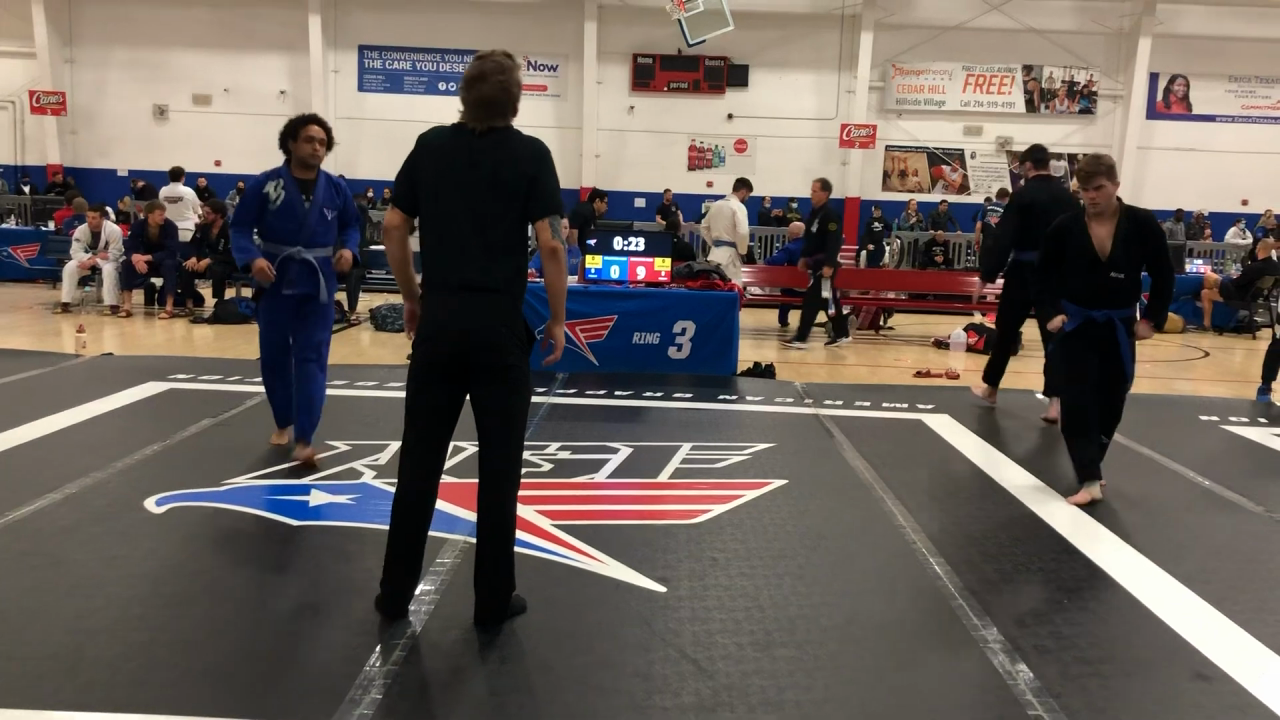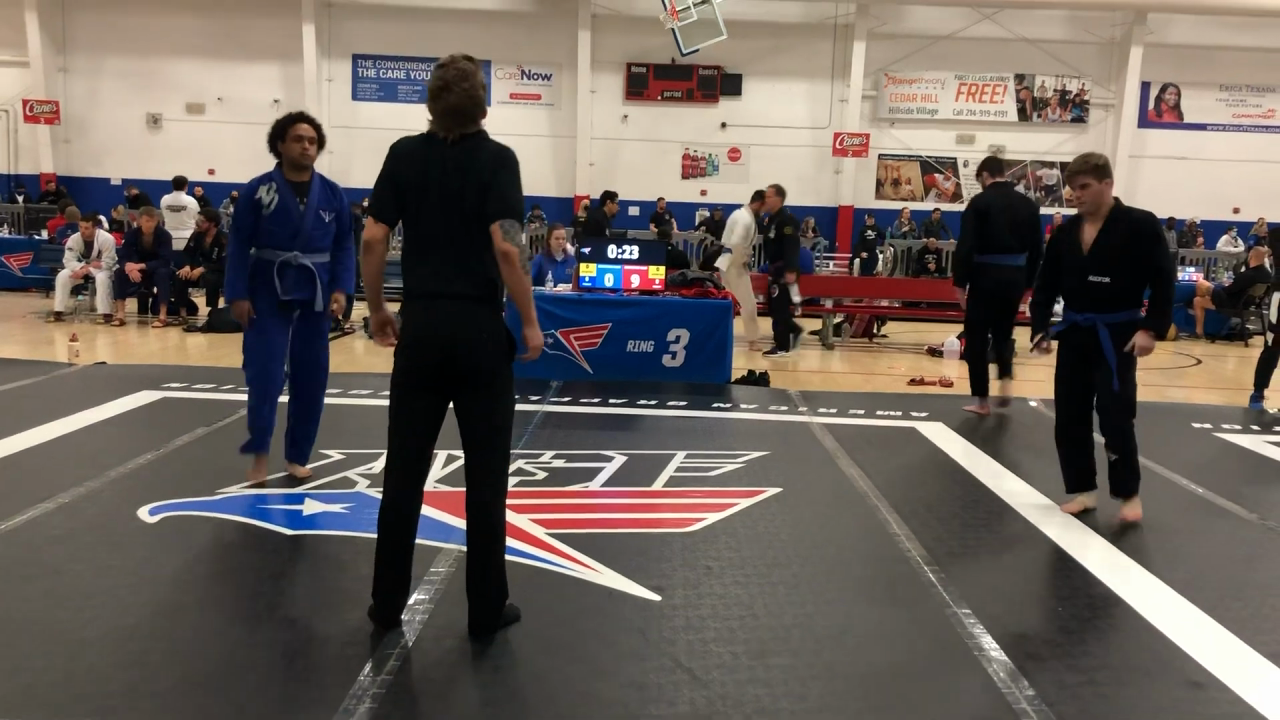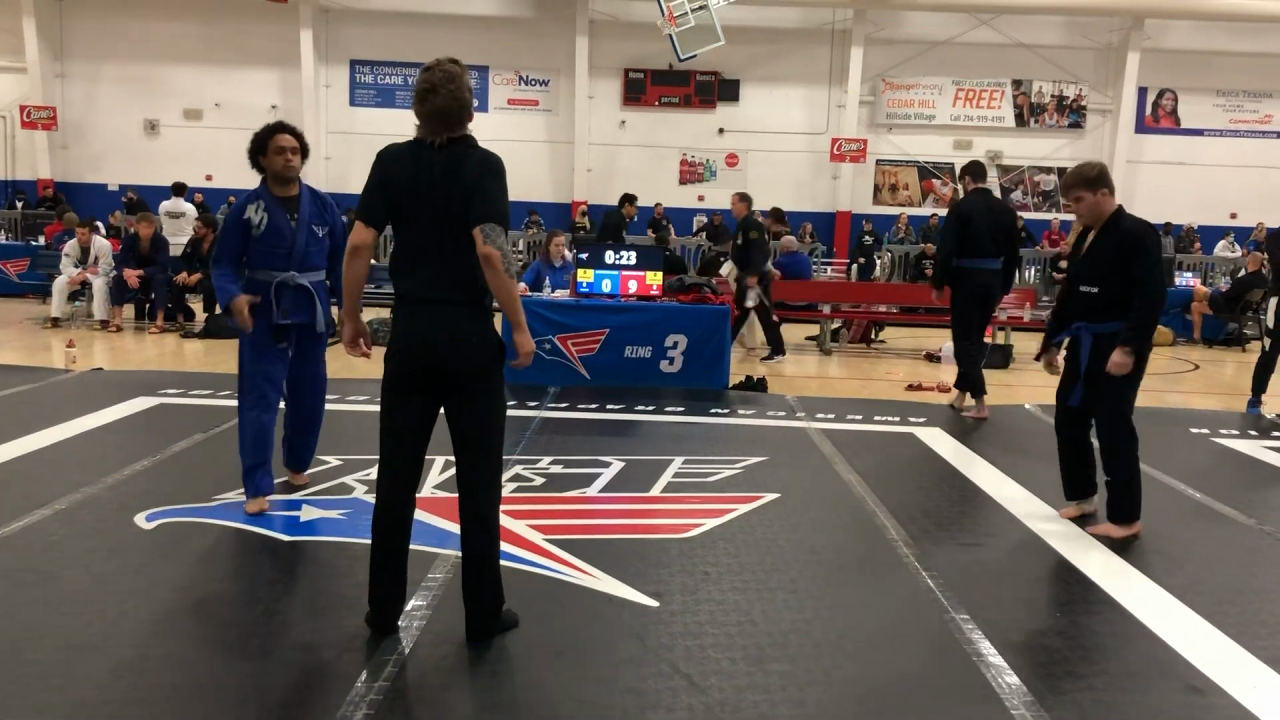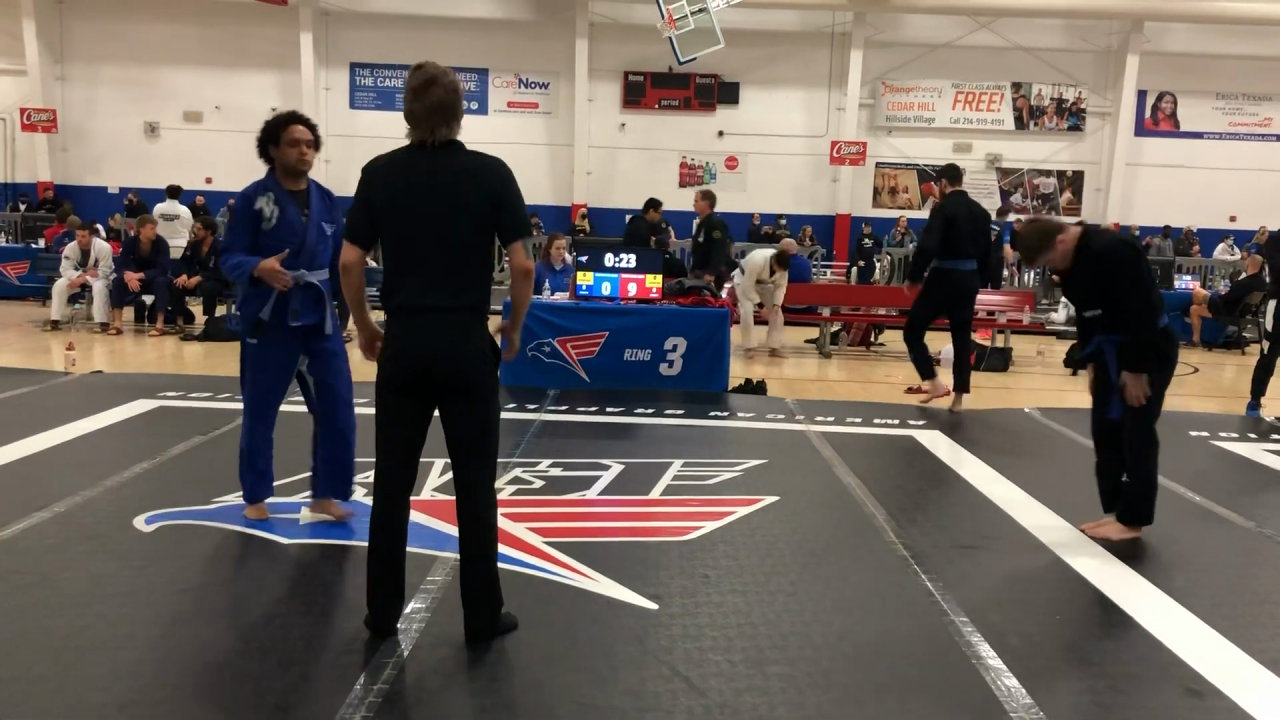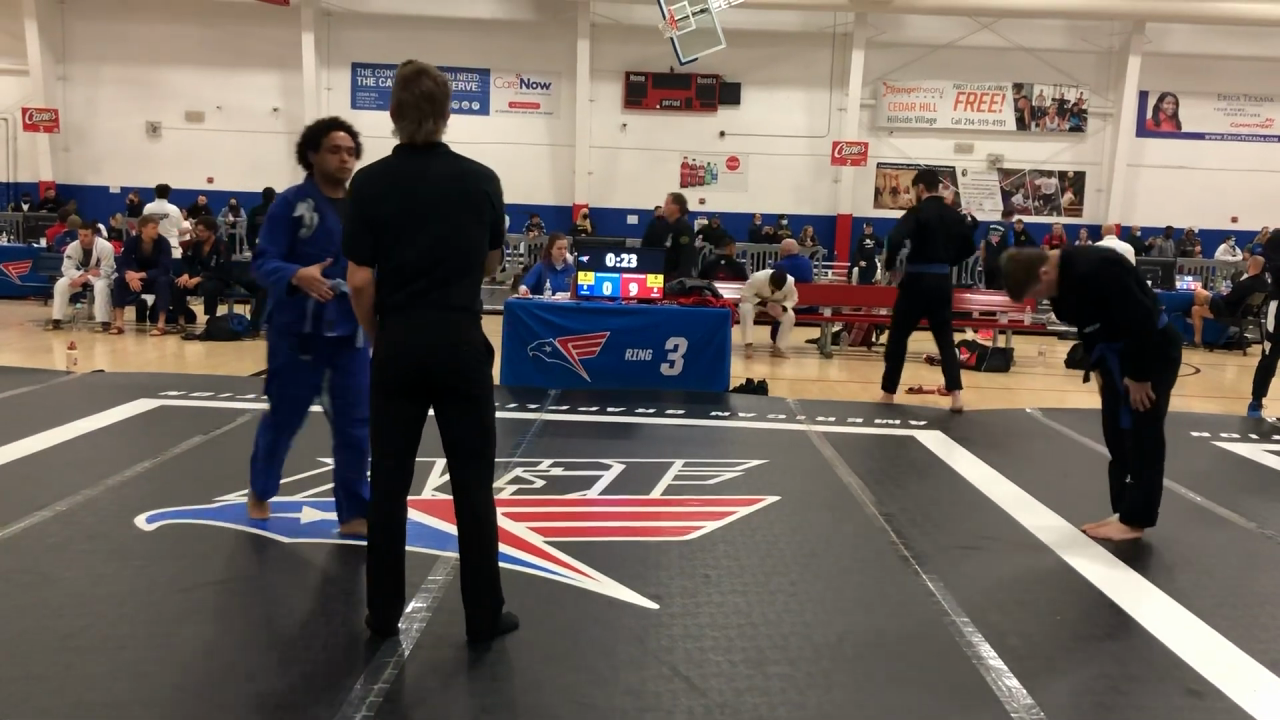
dt=0.3s
person 1, frame 1
left shoulder: (431, 145)
right shoulder: (531, 154)
left elbow: (394, 225)
right elbow: (550, 244)
left wrist: (410, 295)
right wrist: (557, 320)
left hip: (439, 321)
right hip: (499, 325)
left knee: (419, 462)
right knee: (499, 468)
left ankle: (395, 591)
right ankle: (493, 599)
person 1, frame 2
left shoulder: (404, 155)
right shoulder: (497, 159)
left elbow: (373, 240)
right elbow: (507, 247)
left wrist: (377, 309)
right wrist: (529, 321)
left hip: (421, 329)
right hip: (480, 330)
left knee: (404, 472)
right knee: (485, 476)
left ankle: (387, 602)
right ankle: (486, 608)
person 1, frame 3
left shoulder: (392, 161)
right shoulder: (483, 164)
left elbow: (360, 245)
right elbow: (490, 253)
left wrist: (351, 318)
right wrist: (519, 328)
left hip: (410, 336)
right hip: (470, 338)
left knee: (396, 479)
right knee: (478, 483)
left ankle: (384, 609)
right ankle: (483, 613)
person 1, frame 4
left shoulder: (380, 173)
right shoulder: (491, 173)
left elbow: (351, 264)
right elbow: (522, 266)
left wrist: (364, 330)
right wrist: (514, 327)
left hip: (404, 345)
right hip: (467, 344)
left knee: (392, 484)
right knee: (475, 486)
left ankle: (383, 612)
right ankle: (482, 616)
person 1, frame 5
left shoulder: (371, 183)
right shoulder: (480, 179)
left elbow: (360, 283)
left wrist: (377, 338)
left hip: (398, 347)
right hip: (461, 344)
left knee: (388, 484)
right knee: (473, 485)
left ankle: (384, 613)
right ankle: (484, 615)
person 2, frame 1
left shoulder: (336, 189)
right shoulder: (264, 185)
left elbow: (350, 226)
right elbow: (239, 228)
left wrist: (349, 249)
right wrist: (252, 258)
left hip: (319, 285)
right hip: (277, 284)
left knee: (311, 360)
right knee: (275, 358)
left ankle: (304, 440)
right ankle: (284, 421)
person 2, frame 2
left shoulder: (331, 194)
right shoulder: (258, 190)
left elbow: (343, 246)
right elbow: (239, 246)
left wrist: (341, 288)
right wrist: (237, 294)
left hip: (315, 296)
right hip: (268, 293)
left knee: (311, 378)
right knee: (265, 373)
left ankle: (297, 455)
right ankle: (259, 451)
person 2, frame 3
left shoulder: (322, 205)
right shoulder: (246, 209)
left elbow: (340, 259)
right elbow: (223, 263)
left wrist: (348, 303)
right wrist: (233, 297)
left hip: (311, 314)
right hip: (263, 316)
left knee: (308, 398)
right knee: (259, 399)
left ankle: (296, 462)
right ankle: (257, 489)
person 2, frame 4
left shoulder: (326, 200)
right shoulder: (253, 199)
left elbow: (339, 257)
right elbow: (229, 257)
right wrist: (258, 268)
left hip: (319, 317)
right hip: (269, 318)
left knee: (337, 406)
right knee: (261, 408)
left ankle: (330, 494)
right ankle: (256, 495)
person 2, frame 5
right shoulder: (290, 205)
right elbow: (263, 263)
right wrist: (297, 277)
left hip: (348, 328)
right hip: (298, 328)
left knee: (353, 421)
right knee: (285, 415)
left ankle: (354, 514)
right ankle: (261, 490)
person 3, frame 1
left shoulder: (1142, 224)
right shoulder: (1065, 228)
left elbow: (1163, 275)
right elbow: (1043, 275)
left wrist: (1152, 319)
right wrist: (1049, 313)
left hip: (1120, 328)
right hip: (1077, 328)
left knee: (1111, 403)
right knee: (1078, 405)
left ankle: (1089, 466)
right ankle: (1089, 481)
person 3, frame 2
left shoulder: (1140, 225)
right shoulder: (1066, 231)
left elbow: (1163, 280)
right elbow: (1046, 283)
left wrist: (1151, 329)
right wrist: (1040, 326)
left hip: (1119, 335)
right hip: (1075, 332)
left knee: (1116, 412)
right knee: (1070, 415)
left ankle: (1128, 493)
right ankle: (1082, 490)
person 3, frame 3
left shoulder: (1136, 234)
right shoulder: (1086, 237)
left elbow: (1151, 296)
right elbow: (1069, 294)
left wrist: (1129, 347)
right wrist: (1051, 342)
left hip: (1117, 348)
right hip: (1083, 344)
left knee: (1114, 429)
right knee: (1068, 420)
left ankle: (1125, 517)
right ankle: (1081, 497)
person 3, frame 4
left shoulder: (1112, 251)
right shoulder: (1071, 261)
left elbow: (1143, 311)
left wrist: (1137, 367)
right wrist: (1092, 361)
left hip: (1149, 348)
right hip: (1113, 351)
left knee: (1135, 432)
right knee: (1106, 433)
left ankle: (1131, 519)
right ankle: (1117, 510)
person 3, frame 5
left shoulder: (1096, 268)
right shoulder: (1062, 278)
left elbow: (1141, 321)
left wrist: (1139, 376)
right wrist: (1099, 368)
left hip: (1153, 351)
right hip: (1119, 355)
left knee: (1142, 434)
right knee: (1117, 433)
left ankle: (1135, 519)
right ankle: (1123, 512)
person 4, frame 1
left shoulder: (1023, 195)
right shoulder: (1069, 198)
left elbow: (1002, 239)
left wrist: (987, 275)
left hip: (1025, 273)
left knee: (1006, 334)
right knee: (1053, 338)
left ankle: (991, 389)
right ankle: (1055, 402)
person 4, frame 2
left shoulder: (979, 202)
right shoulder: (1027, 204)
left elbow: (965, 246)
right elbow: (1036, 247)
left wrist: (959, 282)
right wrist: (1028, 281)
left hip: (986, 275)
right hip: (1015, 276)
left knee: (977, 337)
right knee: (1003, 333)
left ankle: (982, 400)
right ankle: (1005, 381)
person 4, frame 3
left shoulder: (961, 207)
right shoulder: (1006, 210)
left elbow: (946, 249)
right elbow: (1012, 253)
left wrist: (938, 283)
right wrist: (1004, 287)
left hip: (967, 278)
right hip: (993, 280)
left knee: (965, 340)
right knee: (975, 338)
left ankle: (980, 402)
right ankle: (962, 393)
person 4, frame 4
left shoulder: (943, 208)
right shoulder: (981, 211)
left elbow: (927, 246)
right elbow: (986, 251)
left wrist: (912, 276)
left hip: (944, 278)
right hip: (970, 279)
left knee: (913, 330)
right knee: (962, 338)
left ankle: (933, 382)
right ankle: (958, 398)
person 4, frame 5
left shoulder: (917, 212)
right shoulder: (955, 215)
left elbow: (896, 239)
right elbow: (969, 247)
left wrist: (890, 263)
left hip: (917, 282)
right hip: (942, 283)
left knee: (897, 338)
right knee: (945, 339)
left ankle: (888, 393)
right ankle: (955, 394)
